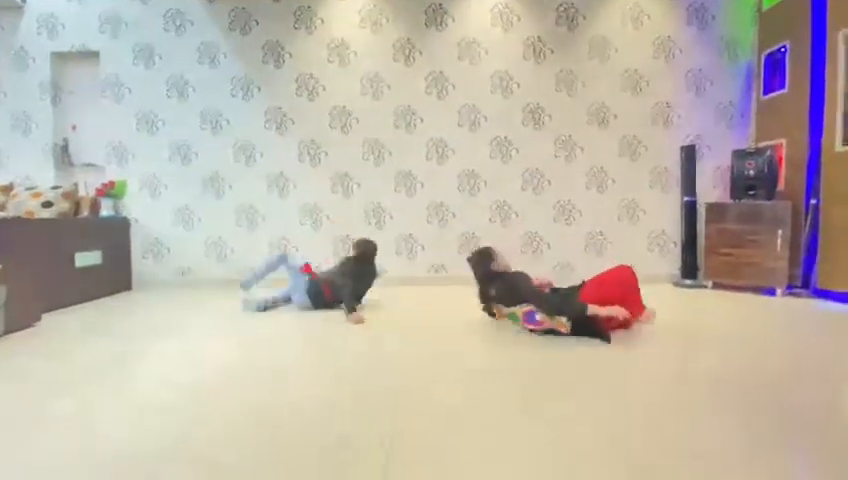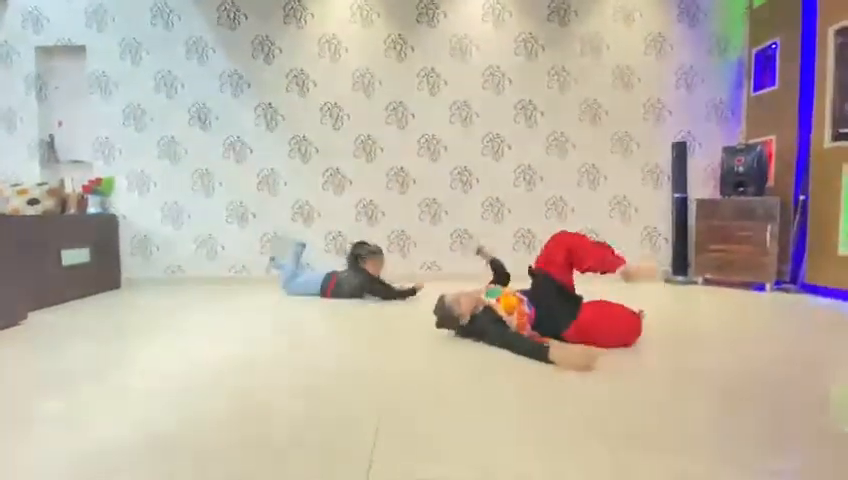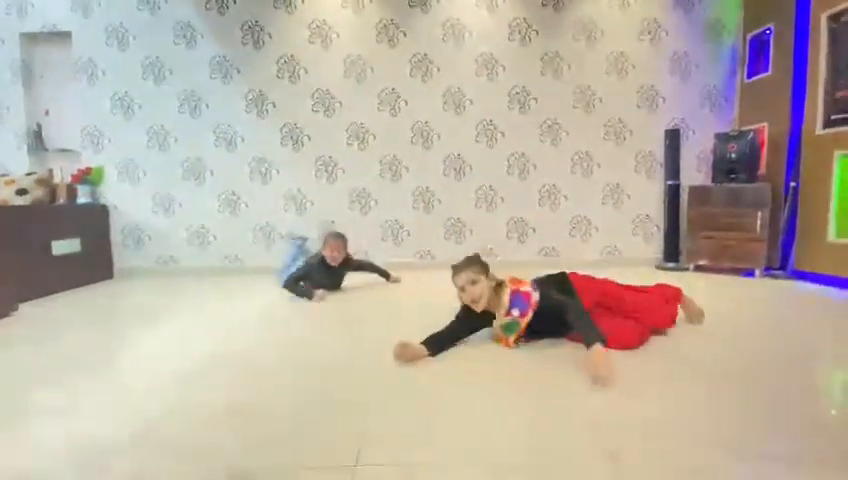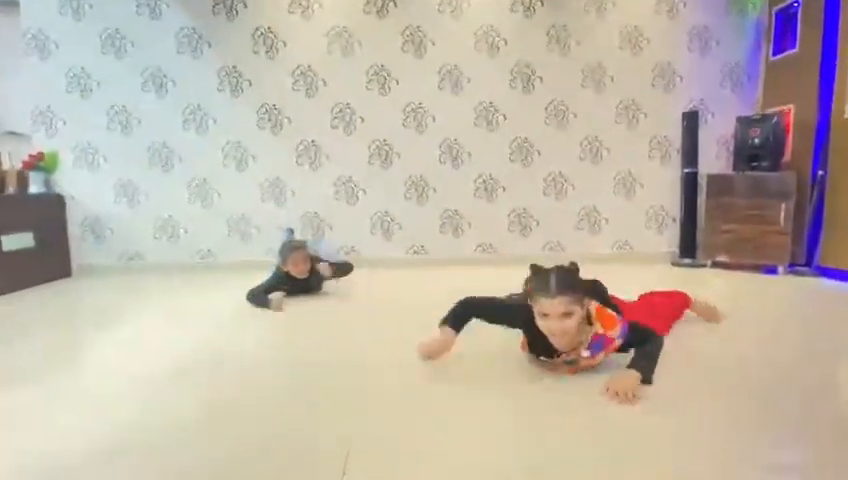
dt=0.5s
person 1, frame 1
left shoulder: (491, 294)
right shoulder: (513, 280)
right elbow: (548, 303)
right wrist: (598, 310)
right hip: (573, 316)
right knee: (624, 275)
right ankle: (635, 315)
person 1, frame 2
left shoulder: (482, 304)
right shoulder: (484, 325)
left elbow: (503, 277)
right elbow: (518, 345)
left wrist: (488, 258)
right wrist: (556, 354)
right hip: (563, 324)
left knee: (562, 242)
right knee: (629, 325)
left ankle: (624, 270)
person 1, frame 3
left shoulder: (520, 293)
right shoulder: (476, 315)
left elbow: (575, 312)
right elbow: (450, 333)
left wrist: (595, 349)
right wrist: (420, 350)
left hip: (577, 290)
right knee: (630, 335)
left ankle: (678, 297)
person 1, frame 4
left shoulder: (605, 322)
right shoulder: (525, 313)
left elbow: (652, 339)
right elbow: (471, 305)
left wrist: (633, 374)
right wrist: (445, 336)
left hip: (597, 300)
left knee: (651, 311)
left ankle: (688, 302)
person 2, frame 1
left shoulder: (349, 262)
right shoulder: (371, 274)
left elbow: (347, 288)
right elbow: (356, 296)
left hip: (312, 288)
right hip: (317, 302)
left knee: (283, 257)
right ankle: (263, 303)
person 2, frame 2
right shoulder: (364, 281)
right elbow: (389, 294)
right wrist: (413, 290)
left hip: (331, 277)
right hip: (325, 285)
right knee: (288, 284)
right ankle: (298, 249)
person 2, frame 3
left shoulder: (347, 262)
right shoulder: (313, 264)
left elbow: (368, 265)
right elbow: (288, 283)
left wrist: (388, 276)
right wrist: (311, 294)
person 2, frame 4
left shoulder: (318, 267)
right shoulder: (280, 277)
left elbow: (348, 268)
right elbow: (251, 295)
left wrist: (331, 269)
right wrist: (270, 303)
right ankle: (290, 236)
